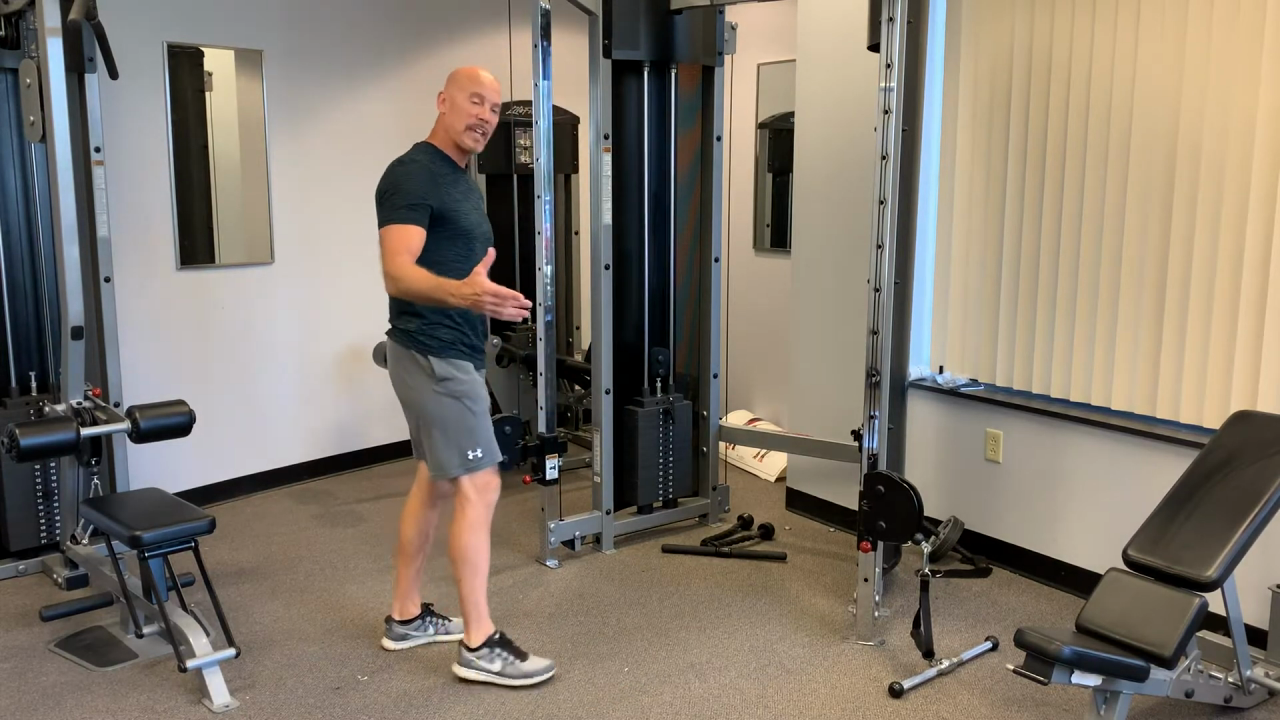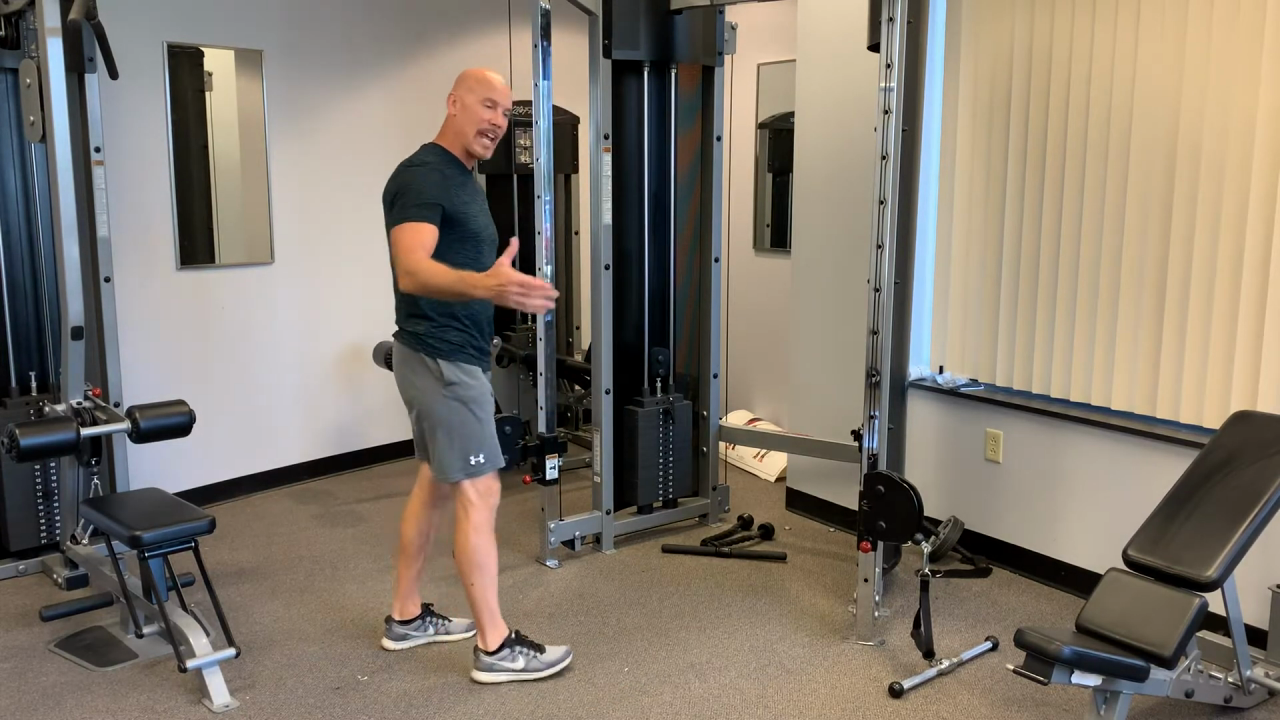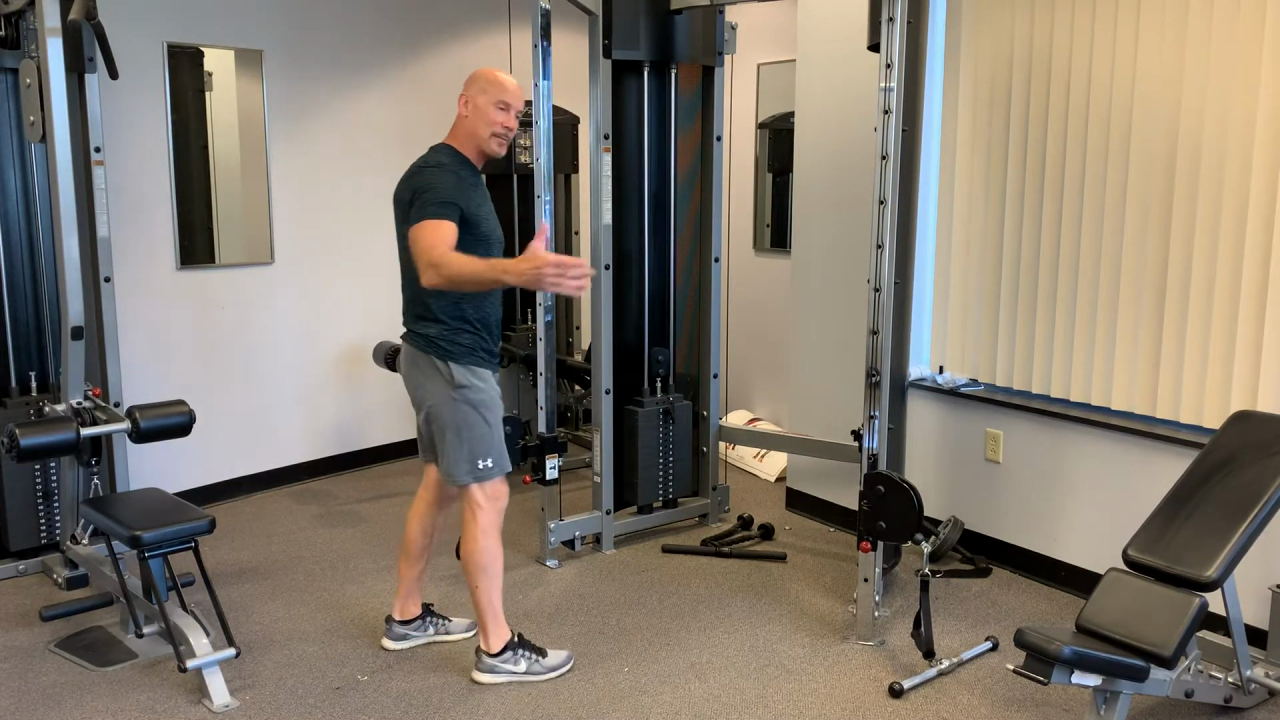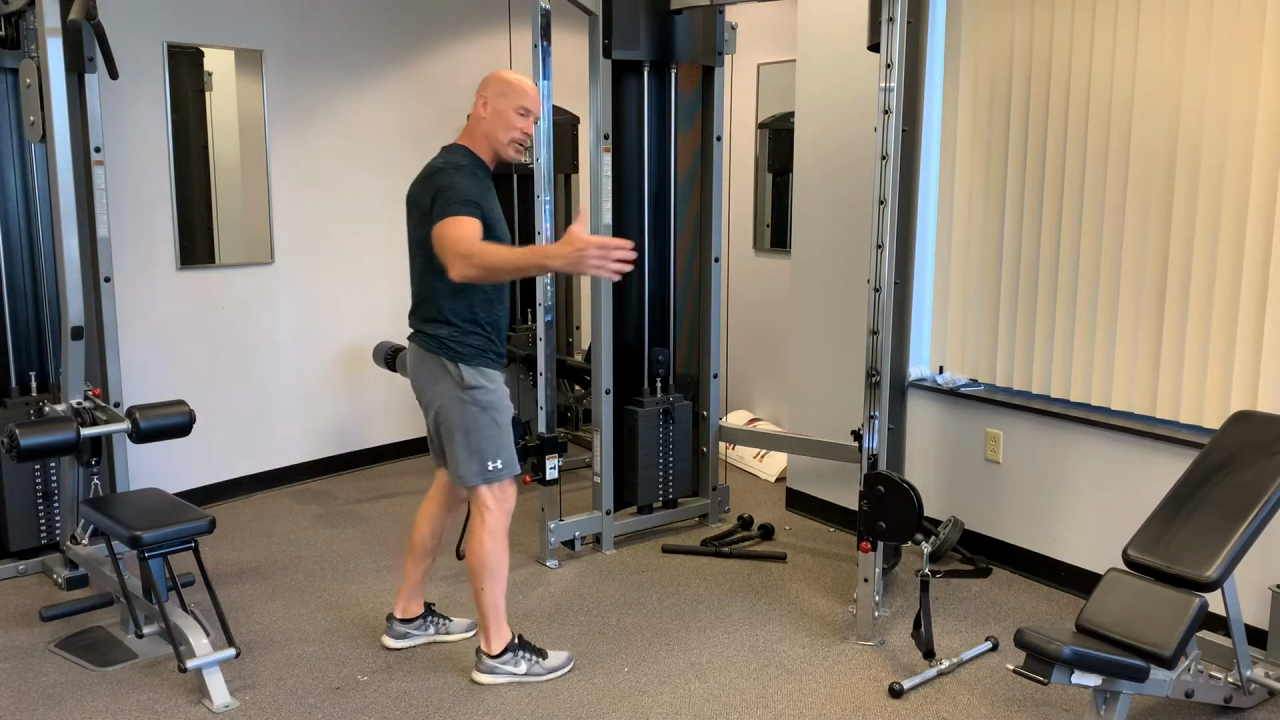
dt=0.1s
person 1, frame 1
left shoulder: (463, 183)
right shoulder: (412, 174)
right elbow: (398, 273)
right wrist: (462, 294)
left hip: (452, 355)
right hip: (433, 357)
left knee: (434, 484)
right knee: (479, 488)
left ankle: (406, 615)
right ankle: (480, 643)
person 1, frame 2
left shoulder: (462, 181)
right shoulder: (421, 176)
right elbow: (412, 271)
right wrist: (490, 283)
left hip: (449, 356)
right hip: (441, 359)
left knee: (436, 485)
right knee: (478, 493)
left ankle: (406, 616)
right ankle: (495, 646)
person 1, frame 3
left shoulder: (467, 179)
right shoulder: (434, 177)
right elbow: (434, 267)
right wrist: (518, 271)
left hip: (455, 357)
right hip: (451, 361)
left knee: (441, 486)
right knee: (487, 496)
left ankle: (407, 615)
right ankle: (498, 647)
person 1, frame 4
left shoulder: (465, 174)
right shoulder: (451, 177)
right elbow: (461, 264)
right wrist: (560, 257)
left hip: (447, 355)
right hip: (458, 362)
left knee: (451, 487)
right knee: (493, 498)
left ankle: (409, 615)
right ankle: (497, 649)
